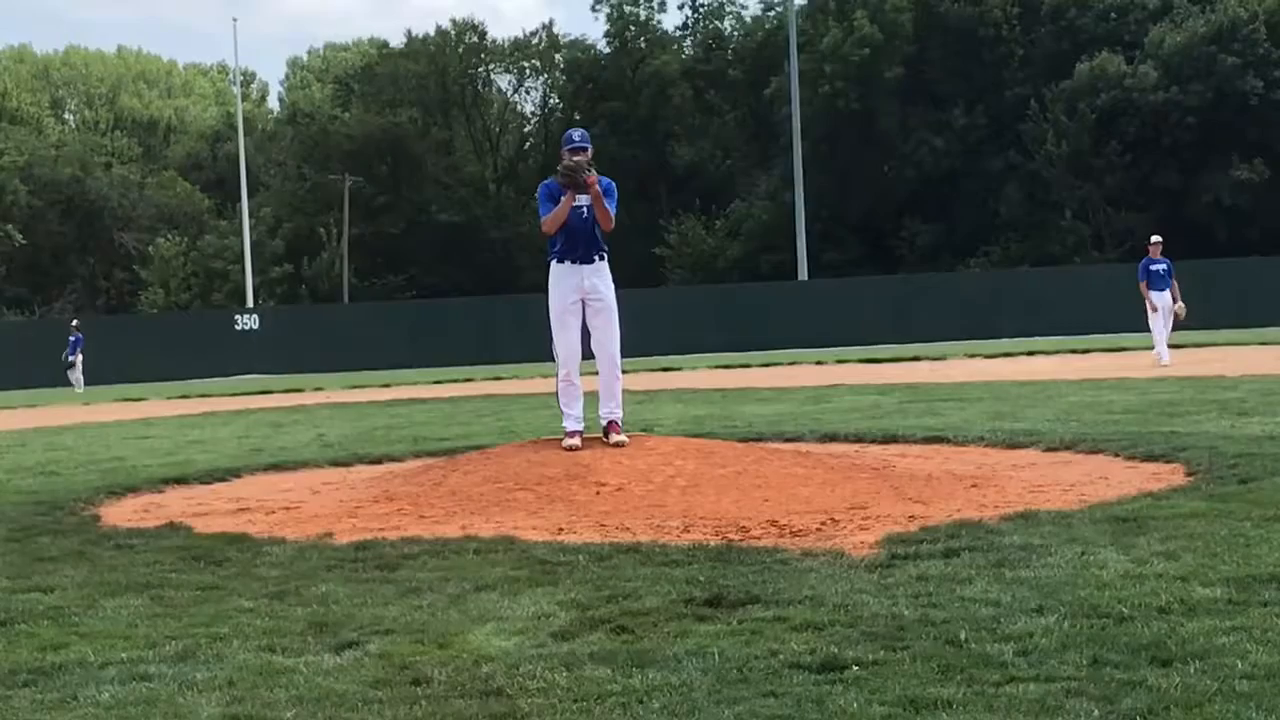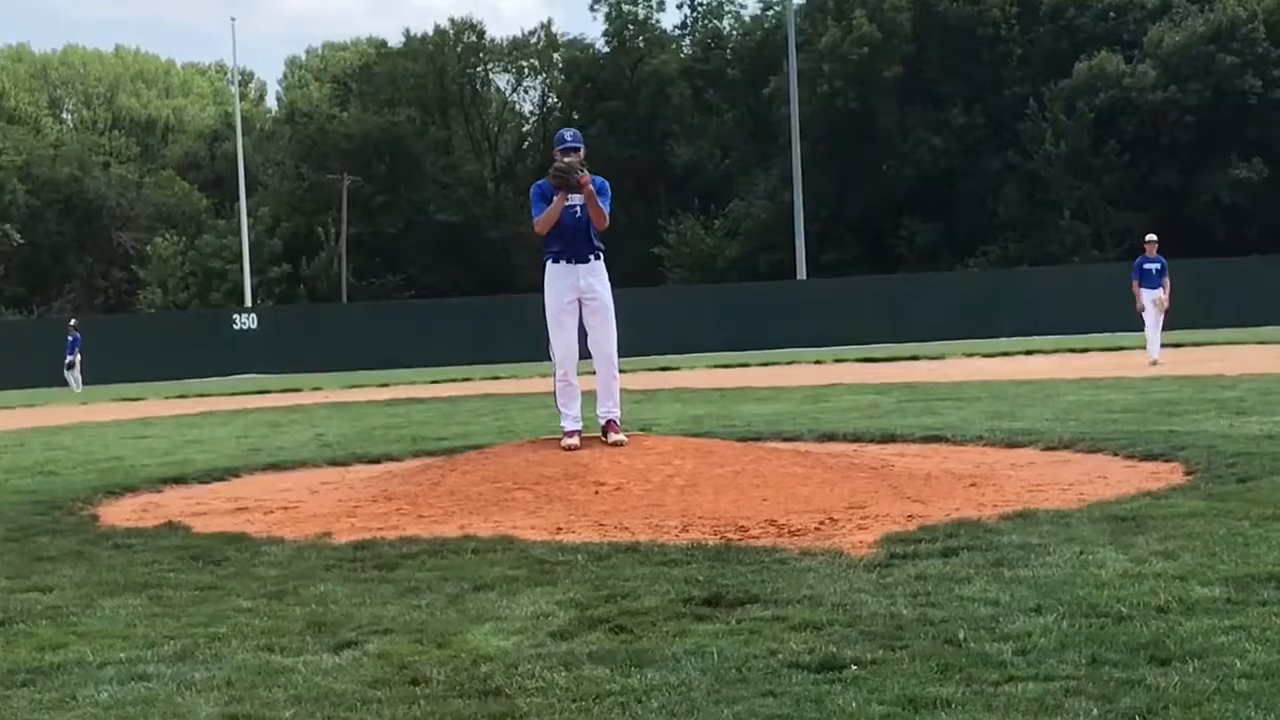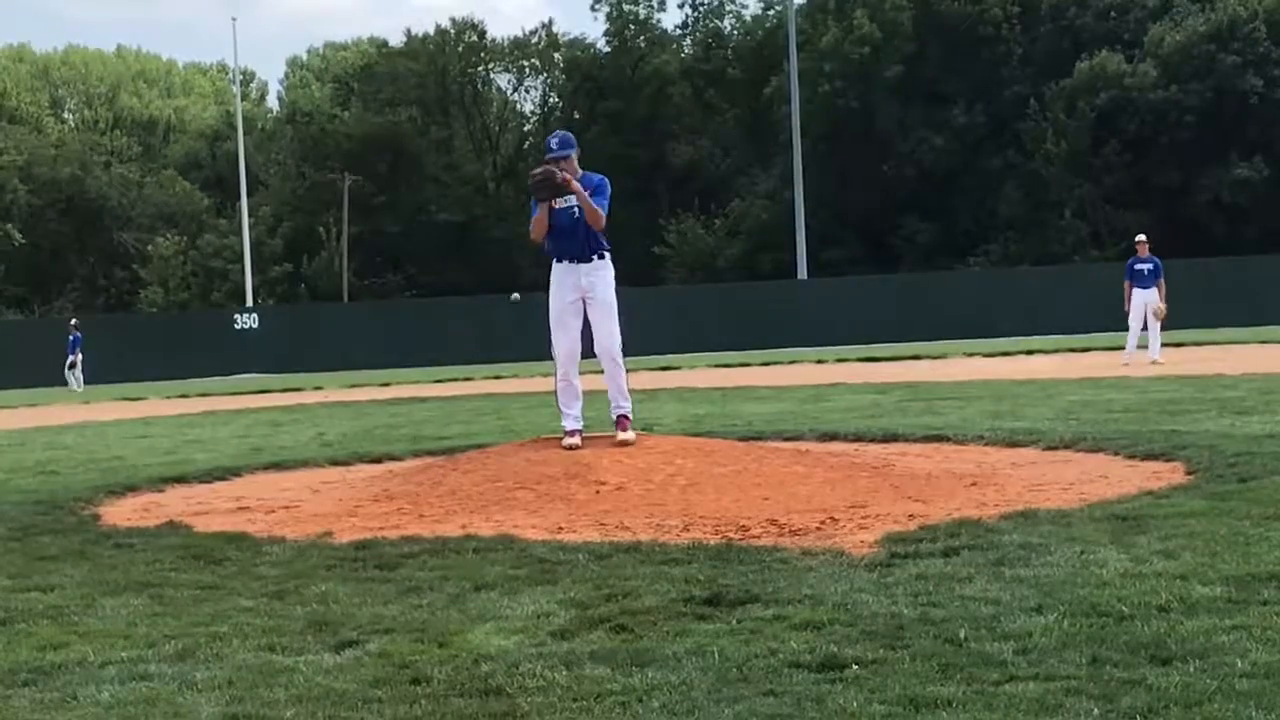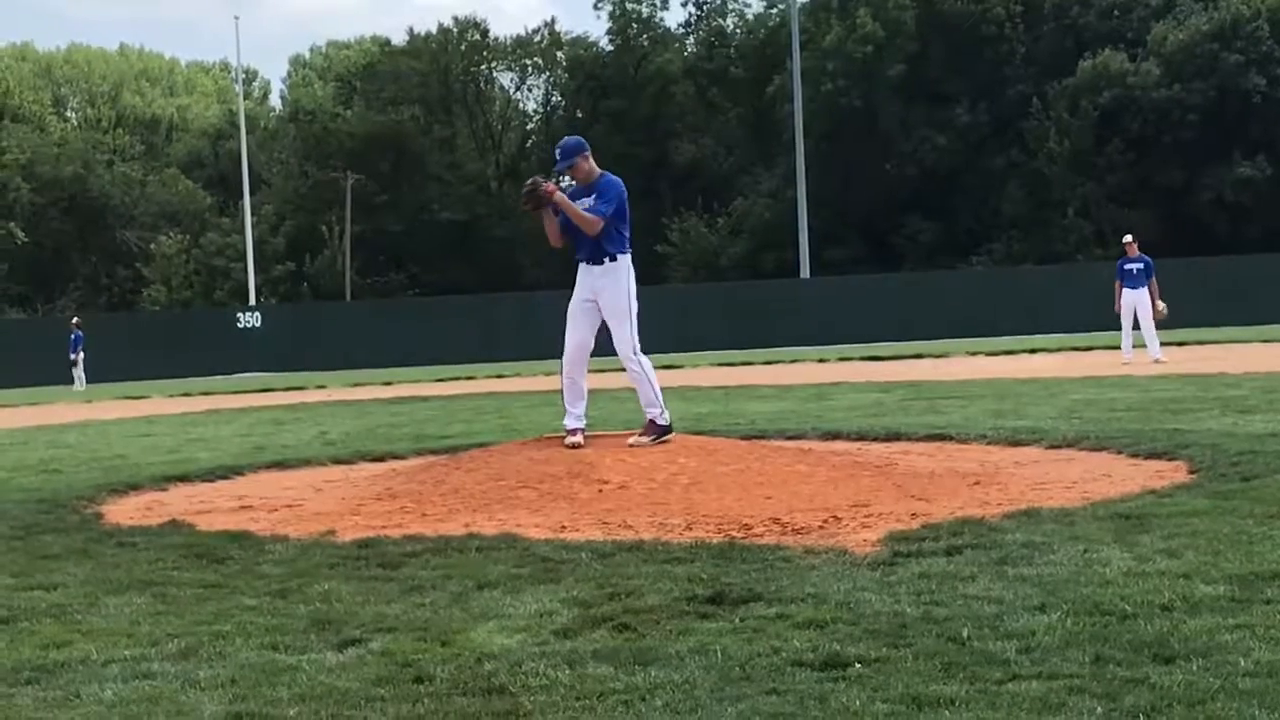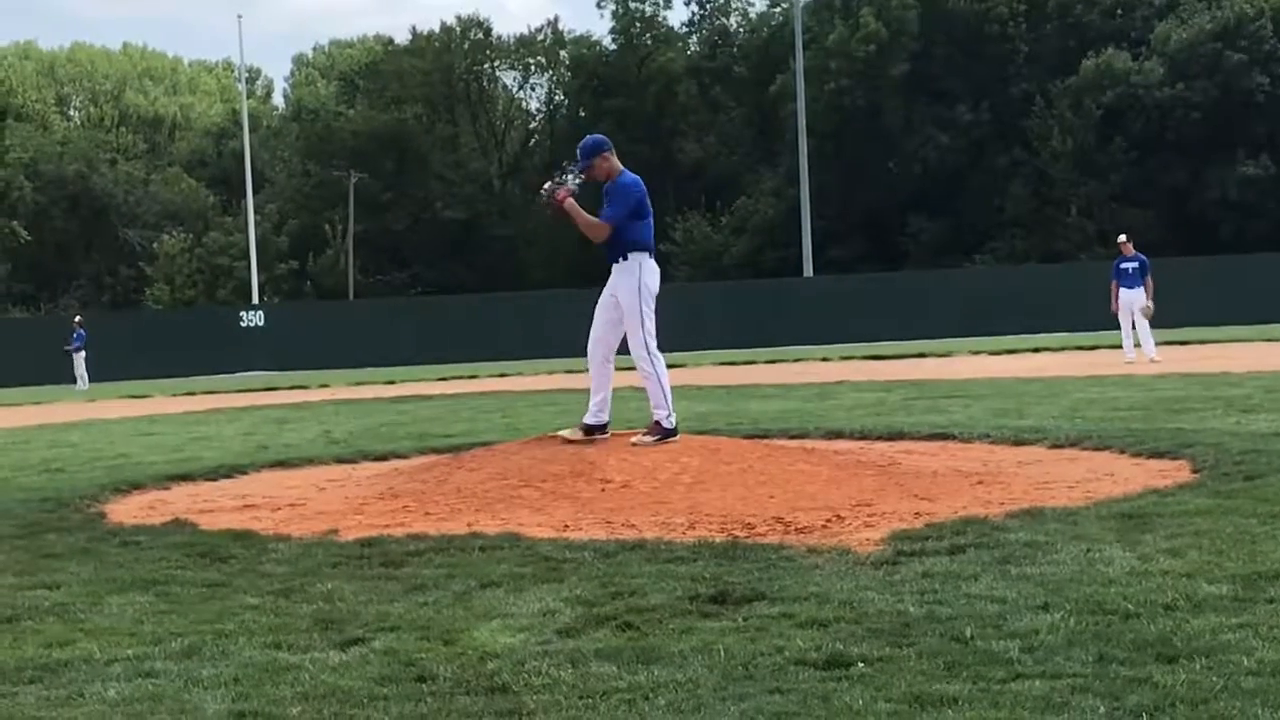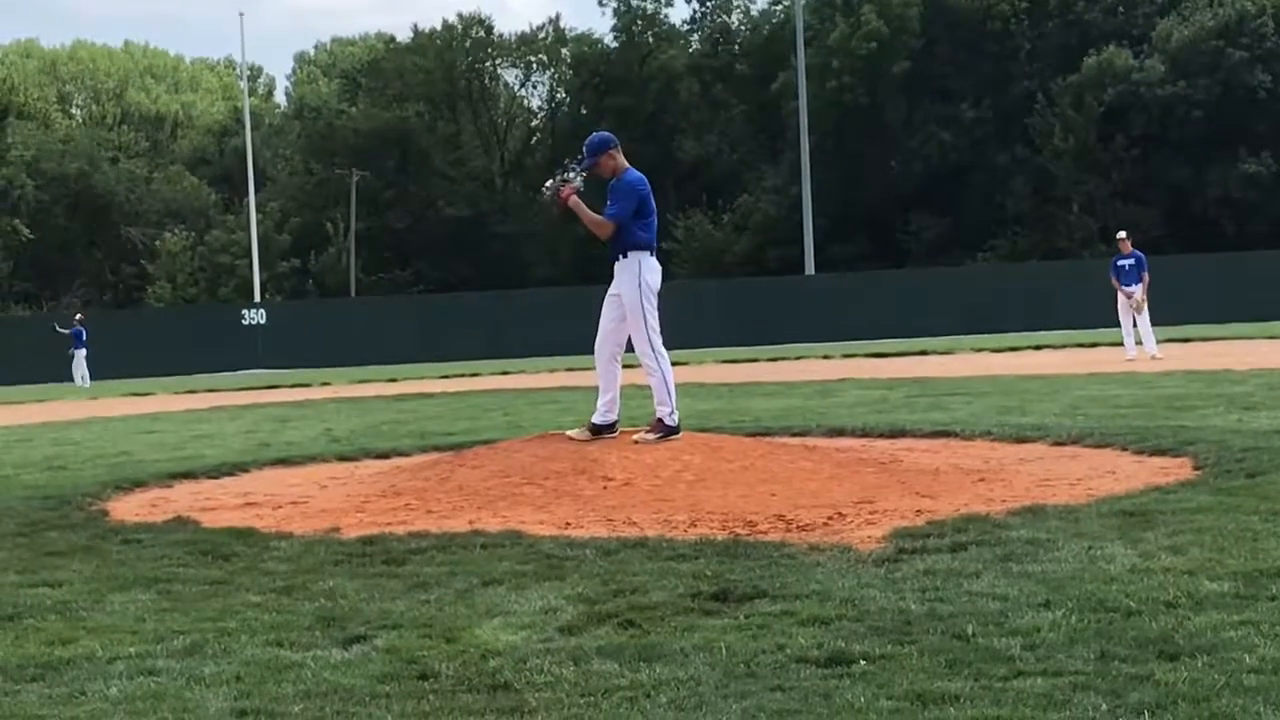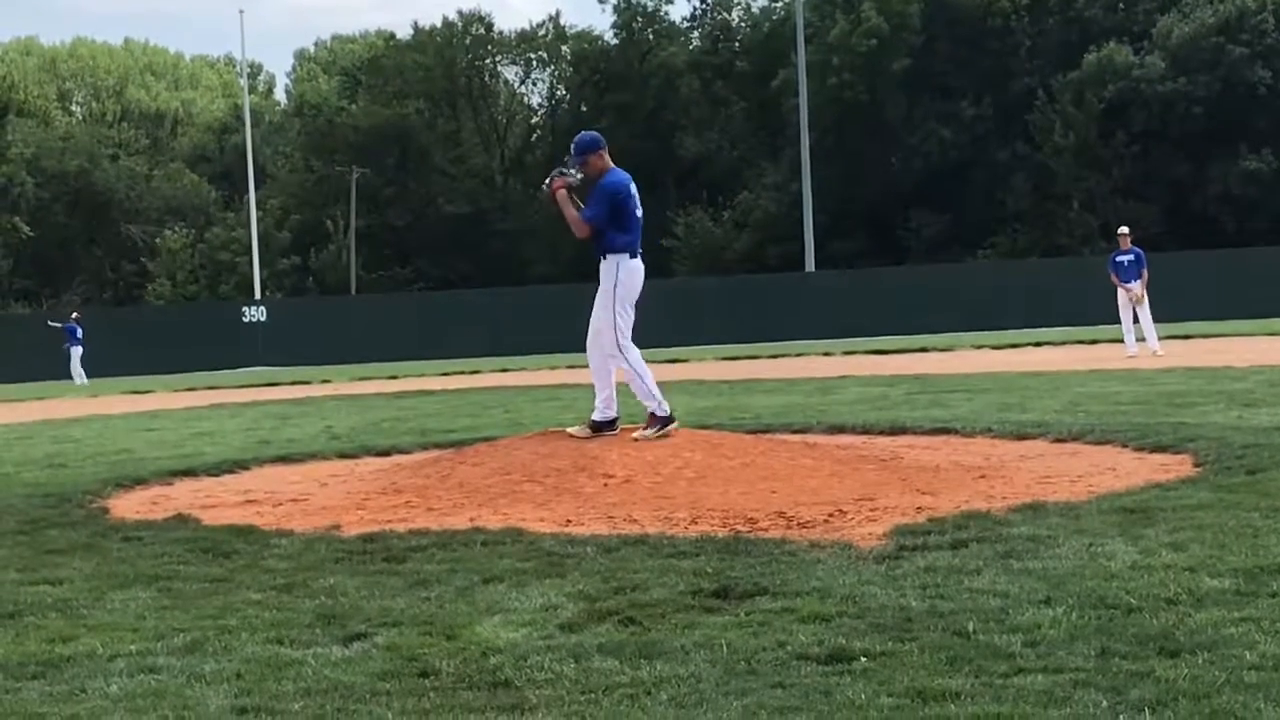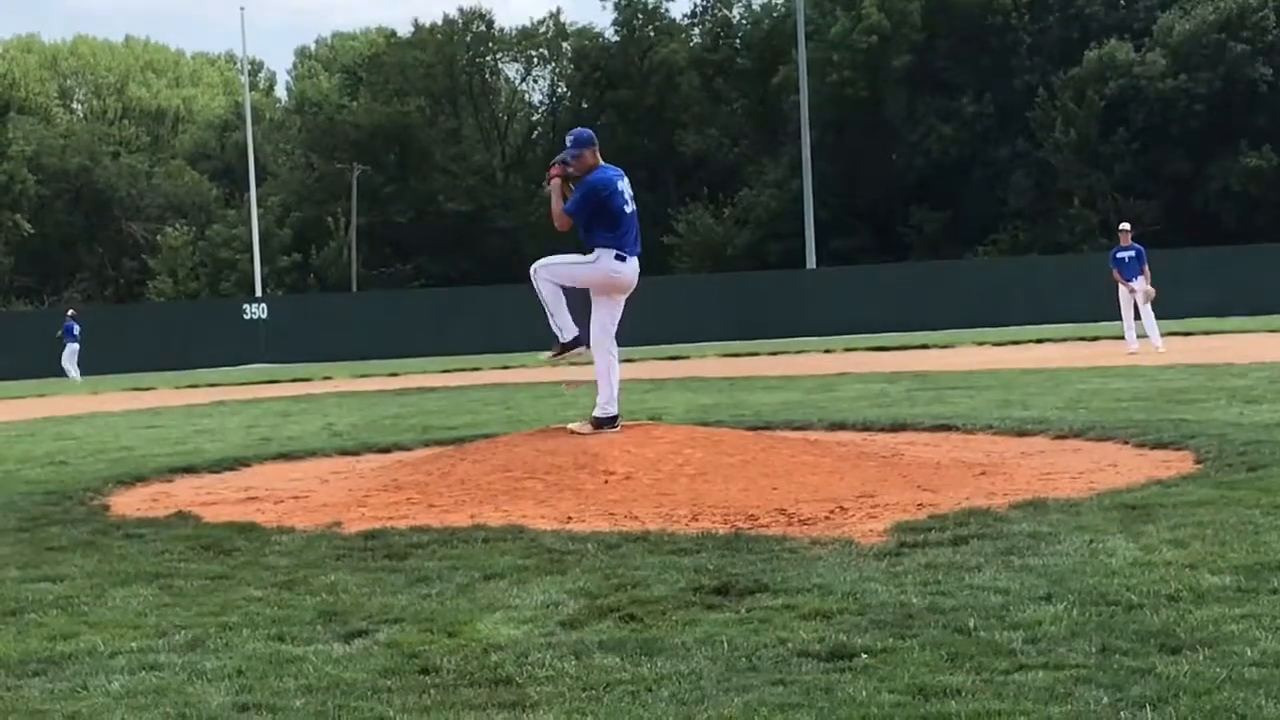
dt=0.3s
person 1, frame 1
left shoulder: (606, 185)
right shoulder: (550, 187)
left elbow: (608, 224)
right elbow: (548, 227)
left wrist: (595, 193)
right wrist: (571, 194)
left hip: (598, 270)
right hip: (563, 273)
left knee: (609, 351)
right knee: (566, 354)
left ankle: (611, 421)
right ankle: (572, 425)
person 1, frame 2
left shoulder: (598, 184)
right shoulder: (542, 188)
left elbow: (602, 223)
right elbow: (540, 228)
left wrist: (588, 193)
right wrist: (562, 194)
left hip: (593, 269)
right hip: (558, 273)
left knee: (605, 349)
right knee: (564, 355)
left ankle: (610, 420)
right ankle: (571, 425)
person 1, frame 3
left shoulder: (597, 183)
left elbow: (599, 222)
right elbow: (536, 235)
left wrist: (578, 191)
right wrist: (545, 200)
left hip: (597, 269)
right hip: (562, 273)
left knee: (609, 346)
right knee: (564, 354)
left ankle: (622, 415)
right ankle: (572, 425)
person 1, frame 4
left shoulder: (611, 185)
right shoulder: (575, 194)
left elbow: (593, 226)
right elbow: (558, 241)
left wrist: (561, 200)
right wrist: (546, 208)
left hip: (615, 271)
right hip: (586, 274)
left knee: (628, 350)
right knee: (573, 353)
left ankle: (659, 420)
right ankle: (574, 423)
person 1, frame 5
left shoulder: (628, 184)
right shoulder: (611, 188)
left elbow: (601, 232)
right elbow: (597, 233)
left wrist: (570, 204)
right wrist: (568, 207)
left hip: (636, 269)
right hip: (619, 272)
left knee: (643, 349)
right knee: (598, 348)
left ankle: (666, 422)
right ankle: (596, 420)
person 1, frame 6
left shoulder: (631, 182)
right shoulder: (620, 184)
left elbow: (605, 230)
right elbow: (606, 227)
left wrist: (574, 202)
right wrist: (574, 204)
left hip: (637, 267)
right hip: (624, 270)
left knee: (648, 346)
right knee: (606, 346)
left ankle: (668, 420)
right ankle: (605, 420)
person 1, frame 7
left shoulder: (609, 184)
right shoulder: (621, 179)
left elbow: (582, 230)
right elbow: (595, 221)
left wrist: (561, 196)
right wrist: (568, 196)
left hip: (620, 268)
right hip: (618, 268)
left knee: (619, 346)
right knee: (598, 345)
left ankle: (660, 412)
right ankle: (605, 417)
person 1, frame 8
left shoulder: (594, 181)
right shoulder: (616, 174)
left elbow: (562, 223)
left wrist: (555, 183)
right wrist: (567, 184)
left hip: (606, 263)
right hip: (626, 267)
left knee: (541, 270)
right knee: (603, 340)
left ankle: (569, 337)
right ankle: (607, 415)
